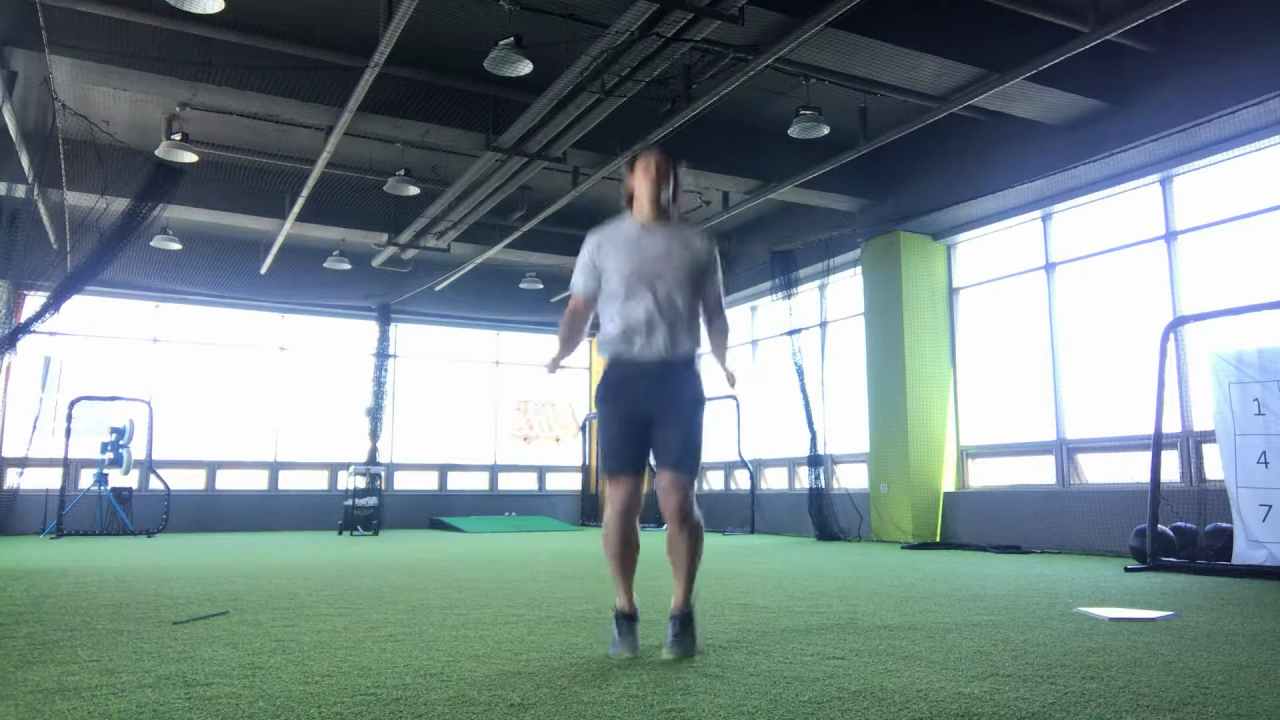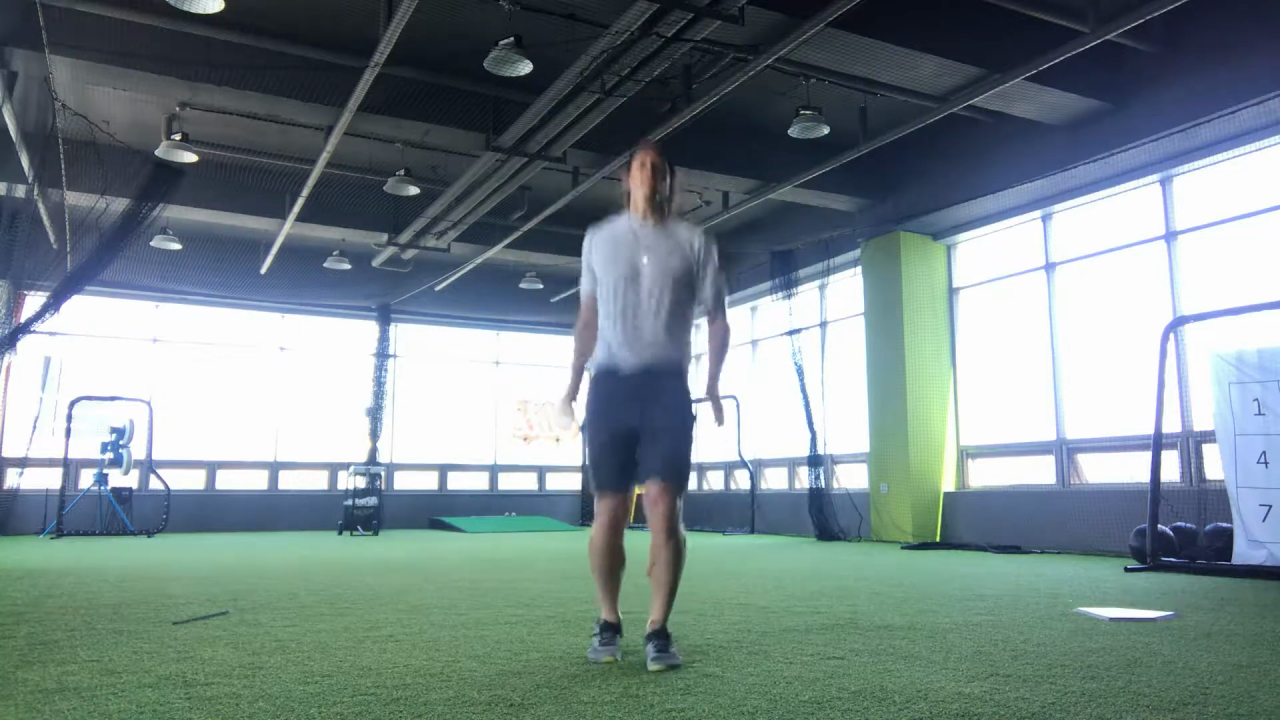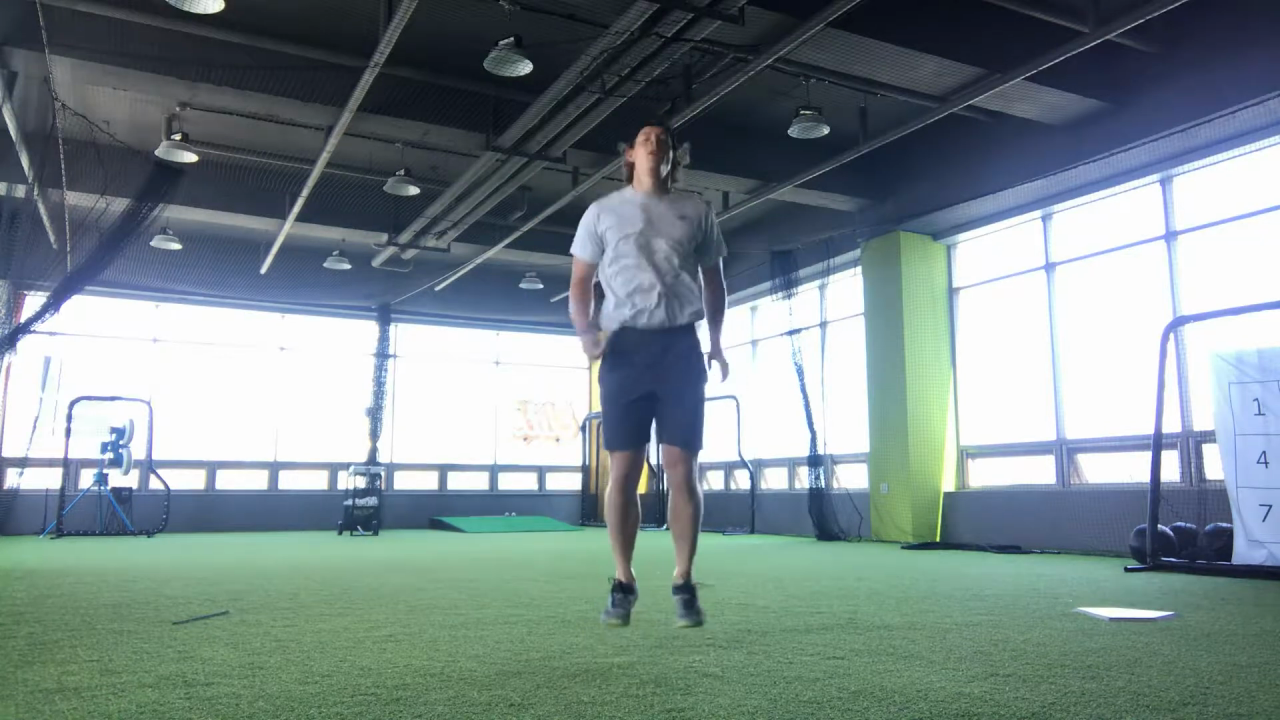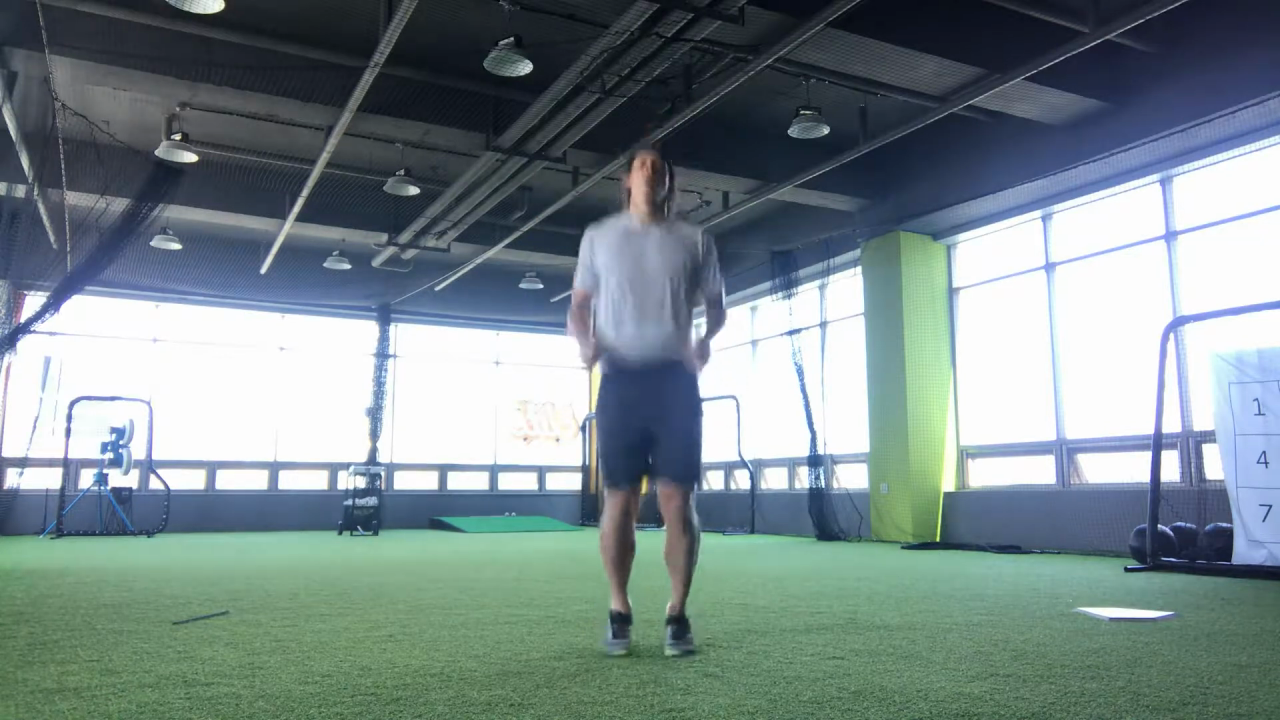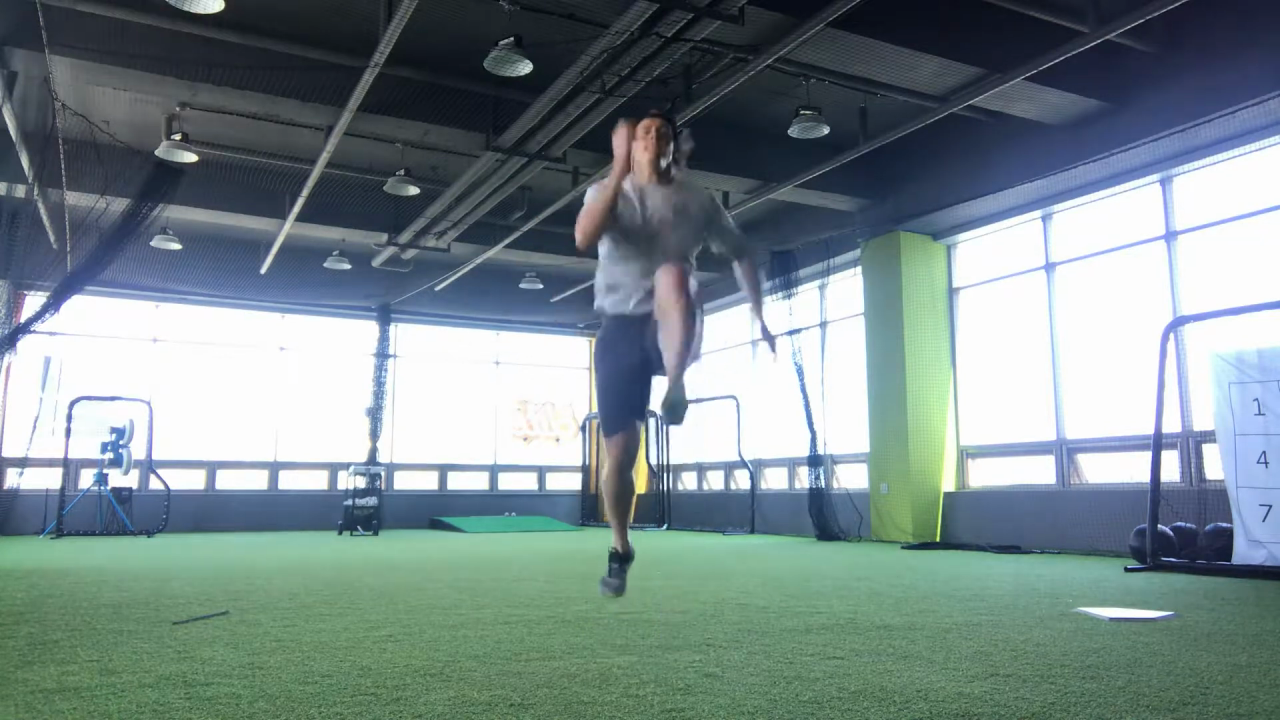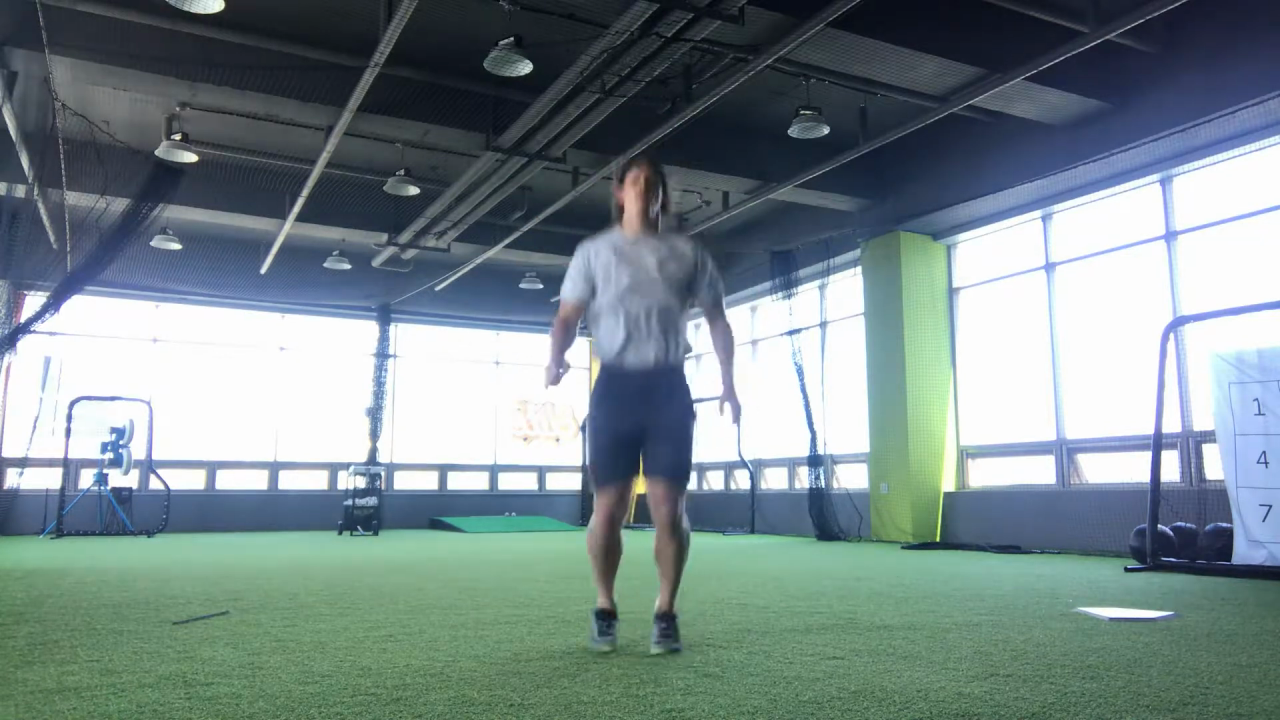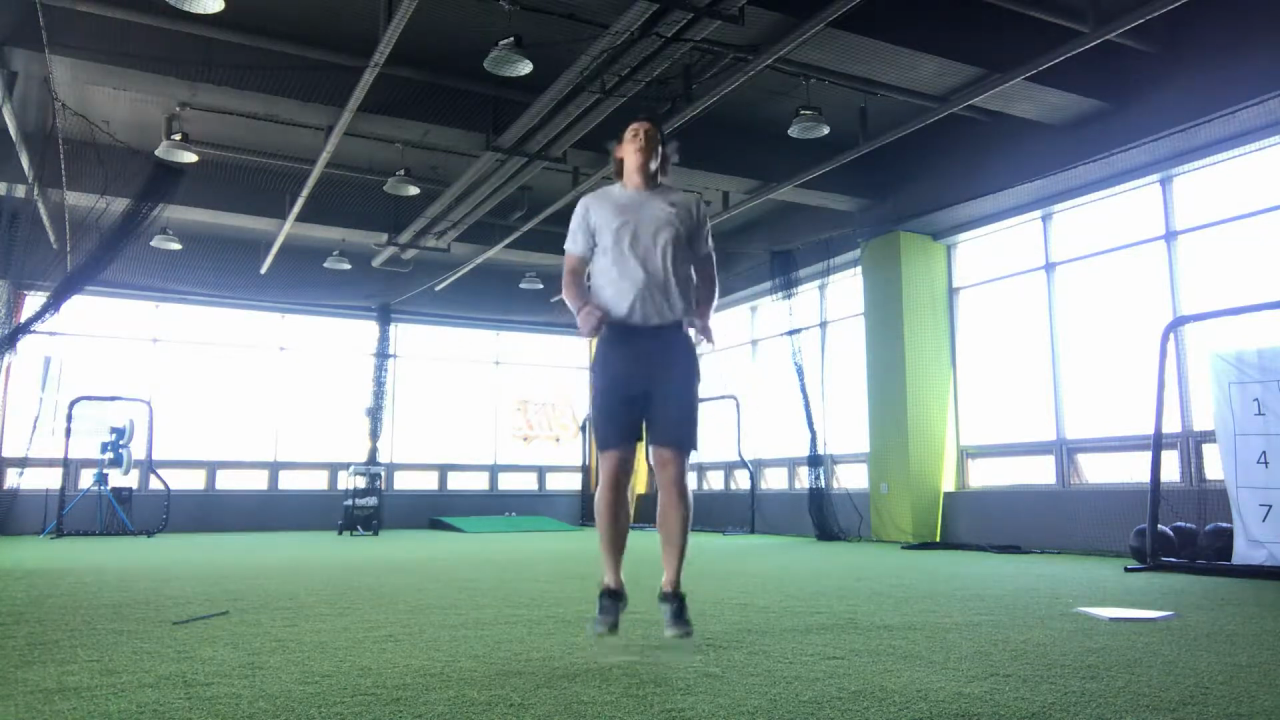
dt=0.7s
person 1, frame 1
left shoulder: (697, 243)
right shoulder: (602, 240)
left elbow: (714, 312)
right elbow: (579, 309)
left wrist: (723, 358)
right wrist: (563, 350)
left hip: (677, 379)
right hip: (622, 379)
left knee: (678, 498)
right knee: (622, 501)
left ankle: (681, 612)
right ankle: (625, 611)
person 1, frame 2
left shoulder: (694, 242)
right shoulder: (599, 238)
left elbow: (717, 317)
right elbow: (589, 318)
left wrist: (713, 382)
right wrist: (575, 378)
left hip: (667, 385)
right hip: (611, 385)
left knee: (663, 509)
right knee: (610, 513)
left ankle: (658, 629)
right ankle: (608, 621)
person 1, frame 3
left shoulder: (697, 212)
right shoulder: (603, 211)
left elbow: (713, 280)
right elbow: (580, 281)
left wrist: (717, 340)
right wrist: (586, 330)
left hip: (680, 345)
right hip: (625, 347)
left knee: (681, 468)
right knee: (623, 469)
left ankle: (684, 583)
right ankle: (623, 582)
person 1, frame 4
left shoulder: (693, 238)
right shoulder: (600, 236)
left elbow: (715, 303)
right elbow: (579, 304)
left wrist: (707, 337)
right wrist: (585, 338)
left hip: (675, 378)
right hip: (621, 379)
left knee: (677, 504)
right knee: (620, 505)
left ankle: (677, 613)
right ankle: (619, 610)
person 1, frame 5
left shoulder: (698, 201)
right shoulder: (604, 191)
left elbow: (741, 254)
right elbow: (583, 237)
left wrist: (760, 318)
right wrist: (619, 167)
left hip: (669, 324)
right hip: (618, 329)
left knee: (673, 275)
right knee: (619, 453)
left ankle: (675, 391)
right ankle: (620, 548)
person 1, frame 6
left shoulder: (687, 253)
right shoulder: (593, 251)
left elbow: (715, 318)
right elbow: (568, 315)
left wrist: (728, 381)
right wrist: (556, 357)
left hip: (667, 386)
right hip: (615, 385)
left knee: (667, 506)
right knee: (609, 505)
left ankle: (665, 614)
right ankle: (605, 609)
person 1, frame 7
left shoulder: (688, 207)
right shoulder: (593, 205)
left elbow: (706, 271)
right elbow: (572, 272)
left wrist: (702, 315)
right wrist: (582, 308)
left hip: (672, 345)
right hip: (618, 345)
left knee: (672, 470)
right knee: (614, 470)
left ankle: (672, 591)
right ankle: (611, 587)
